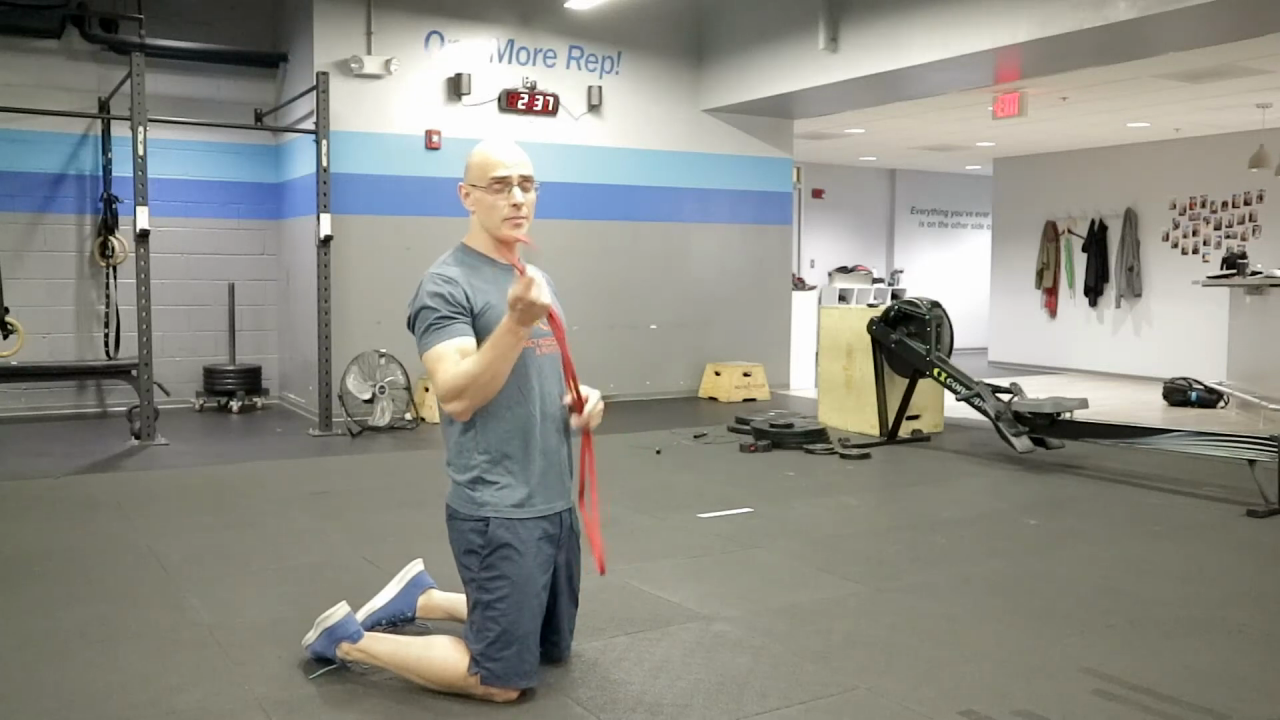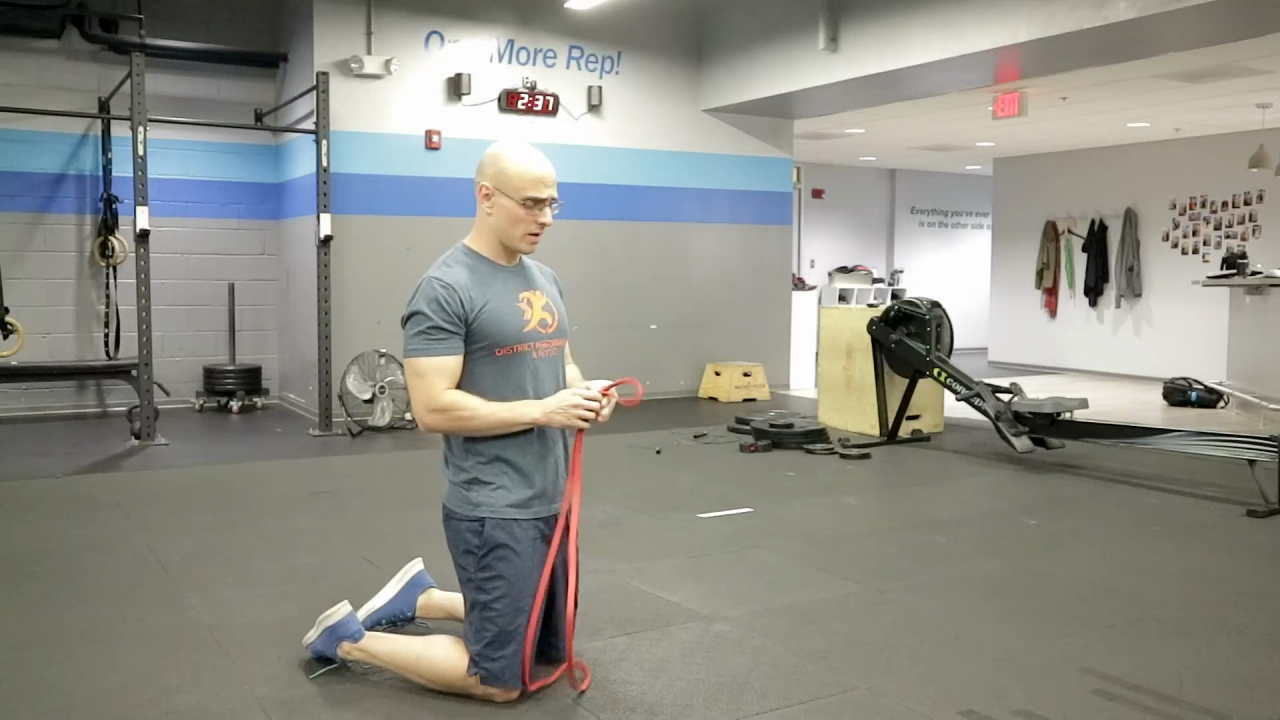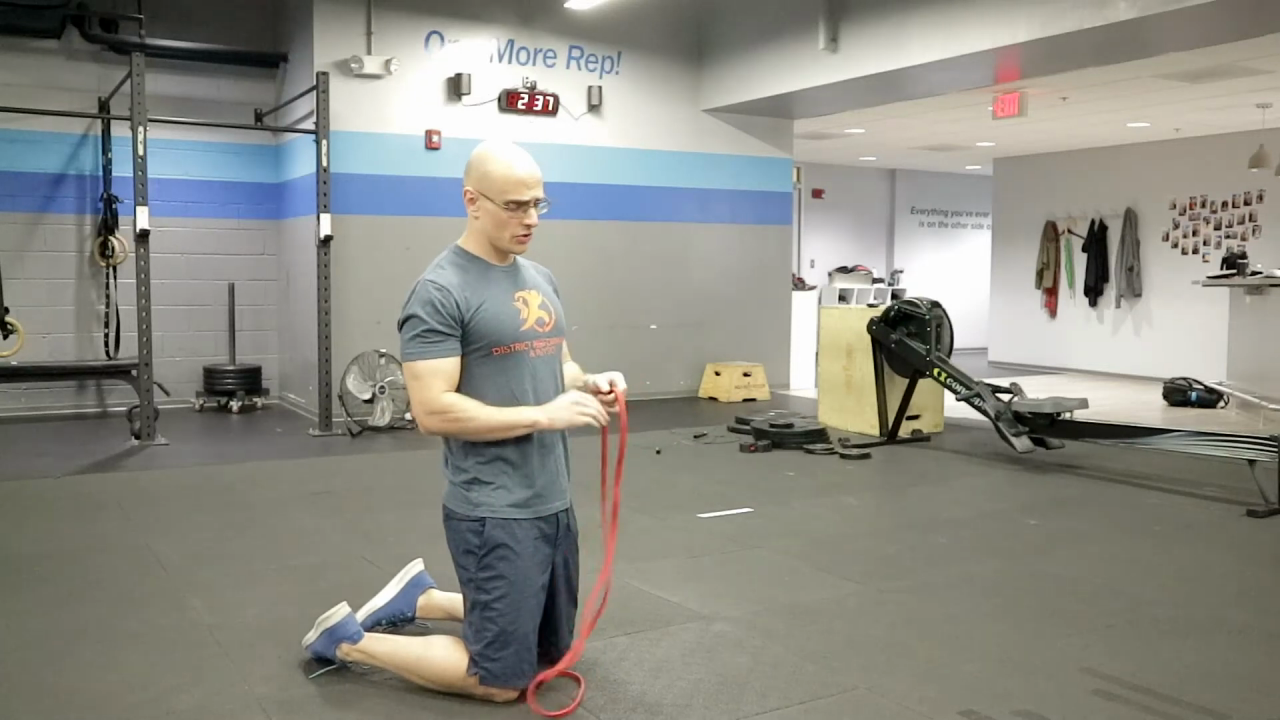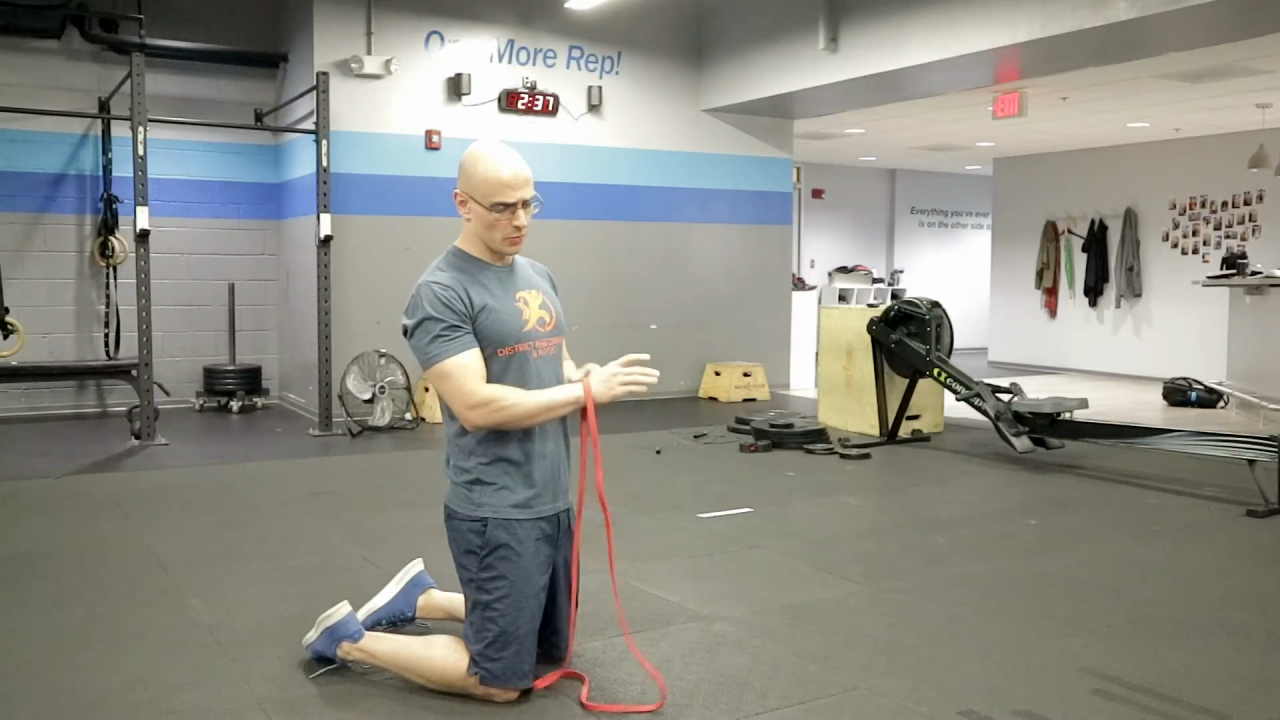
dt=0.5s
person 1, frame 1
left shoulder: (536, 278)
right shoulder: (447, 285)
right elbow: (455, 396)
left wrist: (579, 394)
right wrist: (516, 320)
left hip: (555, 500)
right hip: (497, 509)
left knee: (552, 648)
right knee: (503, 679)
left ankle: (422, 597)
right ankle: (350, 639)
person 1, frame 2
left shoulder: (544, 279)
right shoulder: (445, 289)
right elbow: (433, 409)
left wrist: (584, 393)
right wrist: (541, 411)
left hip: (549, 501)
right hip: (493, 510)
left knee: (550, 651)
right knee: (501, 678)
left ankle: (422, 597)
right ankle: (351, 639)
person 1, frame 3
left shoulder: (540, 278)
right shoulder: (440, 292)
right elbow: (434, 412)
left wrist: (588, 382)
right wrist: (542, 415)
left hip: (551, 501)
right hip: (493, 511)
left knee: (550, 649)
right knee: (501, 678)
left ankle: (420, 597)
right ankle: (349, 640)
person 1, frame 4
left shoulder: (538, 277)
right shoulder: (441, 292)
right elbow: (477, 407)
left wrist: (583, 373)
right wrist: (586, 392)
left hip: (552, 501)
right hip: (495, 512)
left knee: (549, 649)
right knee: (503, 679)
left ankle: (421, 598)
right ankle: (351, 640)
